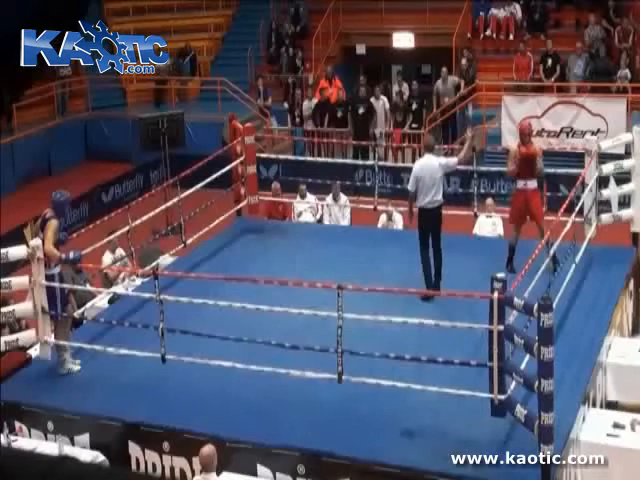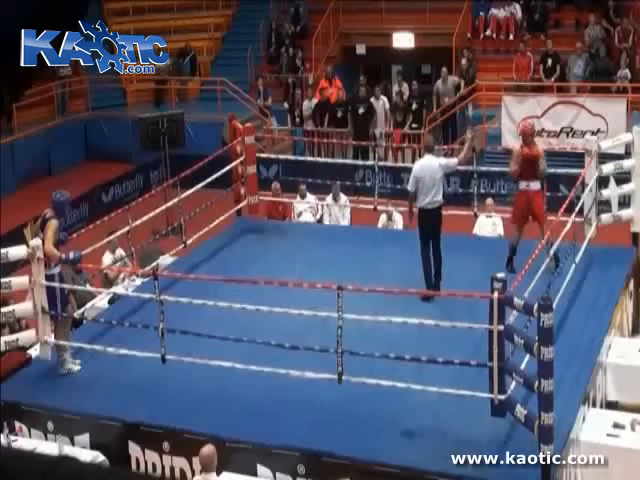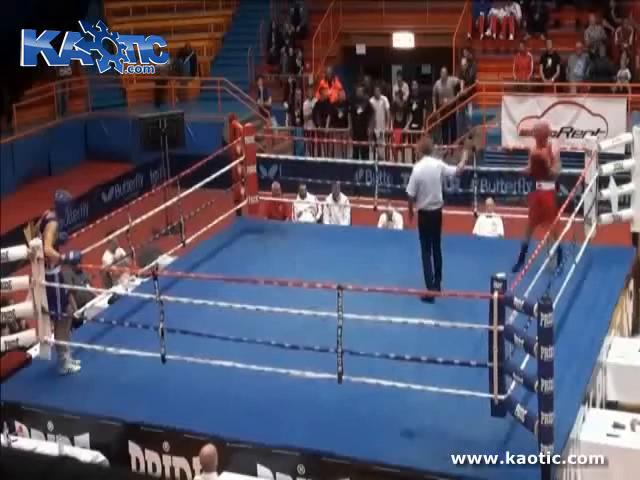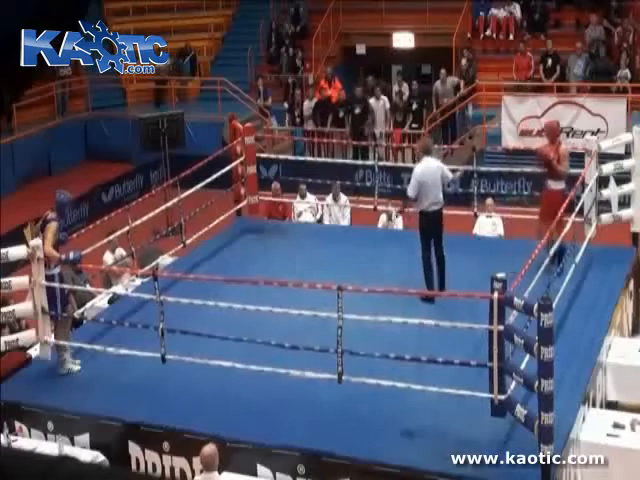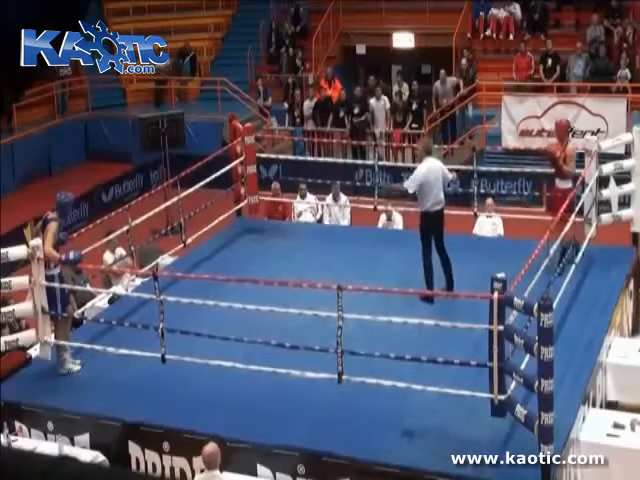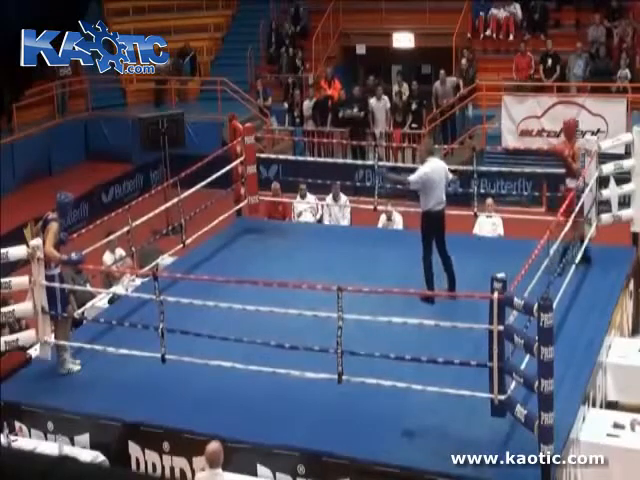
dt=0.2s
person 1, frame 1
left shoulder: (47, 214)
right shoulder: (53, 222)
left elbow: (36, 228)
right elbow: (48, 248)
right wrist: (66, 257)
left hip: (53, 271)
right hip: (51, 273)
left knee: (68, 311)
right knee: (60, 318)
left ankle: (66, 355)
right ankle: (63, 363)
person 1, frame 2
left shoulder: (47, 215)
right shoulder: (53, 221)
left elbow: (36, 229)
right elbow: (48, 248)
right wrist: (66, 257)
left hip: (53, 271)
right hip: (51, 273)
left knee: (68, 311)
right knee: (60, 318)
left ankle: (66, 355)
right ankle: (64, 363)
person 1, frame 3
left shoulder: (48, 216)
right shoulder: (53, 223)
left elbow: (37, 229)
right elbow: (47, 250)
right wrist: (66, 258)
left hip: (53, 272)
right hip: (51, 274)
left knee: (68, 311)
right knee: (60, 318)
left ankle: (66, 355)
right ankle: (63, 363)
person 1, frame 4
left shoulder: (49, 216)
right shoulder: (53, 223)
left elbow: (38, 231)
right elbow: (47, 250)
right wrist: (66, 258)
left hip: (53, 272)
right hip: (51, 274)
left knee: (68, 311)
right knee: (60, 318)
left ankle: (66, 355)
right ankle: (63, 363)
person 1, frame 5
left shoulder: (49, 217)
right shoulder: (54, 223)
left elbow: (38, 230)
right elbow: (47, 250)
right wrist: (65, 258)
left hip: (53, 272)
right hip: (51, 274)
left knee: (67, 312)
right knee: (60, 318)
left ankle: (66, 356)
right ankle: (63, 362)
person 1, frame 6
left shoulder: (49, 217)
right shoulder: (54, 224)
left elbow: (37, 230)
right elbow: (48, 250)
right wrist: (67, 259)
left hip: (53, 272)
right hip: (52, 274)
left knee: (67, 313)
right knee: (60, 319)
left ankle: (66, 355)
right ankle: (63, 363)
person 2, frame 1
left shoulder: (418, 165)
right shoulder: (440, 162)
left elbow: (412, 192)
right elbow: (461, 159)
left wrist: (410, 210)
right wrist: (468, 140)
left hip: (423, 211)
right hip: (436, 209)
left knee: (424, 249)
right knee: (437, 247)
left ankle: (429, 288)
right ankle: (437, 284)
person 2, frame 2
left shoulder: (418, 166)
right shoulder: (441, 163)
left elbow: (411, 192)
right elbow: (461, 159)
left wrist: (410, 210)
right wrist: (468, 142)
left hip: (424, 211)
right hip: (437, 210)
left knee: (425, 250)
right knee: (436, 248)
left ankle: (430, 289)
right ankle: (436, 284)
person 2, frame 3
left shoulder: (418, 168)
right shoulder: (439, 164)
left elbow: (411, 194)
right elbow: (456, 171)
left wrist: (410, 210)
right wrist: (464, 158)
left hip: (424, 213)
right hip: (437, 211)
left knee: (426, 252)
right knee: (436, 249)
left ankle: (430, 290)
right ankle: (436, 285)
person 2, frame 4
left shoulder: (419, 169)
right shoulder: (438, 164)
left elbow: (411, 195)
right elbow: (449, 178)
left wrist: (402, 208)
left hip: (426, 214)
right hip: (438, 211)
left knee: (426, 253)
right knee: (439, 249)
left ankle: (430, 292)
right ankle: (442, 285)
person 2, frame 5
left shoulder: (422, 170)
right shoulder: (439, 165)
left elbow: (406, 188)
right elbow: (449, 179)
left wrist: (389, 187)
right wrist: (454, 175)
left hip: (427, 214)
right hip: (439, 211)
left knee: (427, 253)
right knee: (441, 249)
left ankle: (430, 292)
right ankle: (450, 285)
person 2, frame 6
left shoulder: (425, 170)
right shoulder: (442, 165)
left elbow: (408, 181)
right elbow: (449, 179)
left wrist: (388, 175)
left hip: (429, 214)
right hip: (441, 211)
left knee: (427, 253)
right knee: (442, 250)
left ankle: (430, 292)
right ankle: (452, 287)
person 3, frame 1
left shoulder: (536, 150)
right shoulder: (514, 151)
left elbow: (540, 172)
right elbow: (510, 172)
left wrist: (535, 160)
right wrist: (518, 161)
left hip: (533, 190)
right hip: (520, 190)
left knee: (542, 225)
right knee: (516, 227)
left ankle: (553, 259)
right ankle: (510, 262)
person 3, frame 2
left shoulder: (539, 151)
right shoulder: (517, 151)
left elbow: (542, 173)
right elbow: (512, 173)
left wrist: (537, 162)
right wrist: (520, 161)
left hip: (537, 191)
right hip: (523, 191)
left knee: (544, 227)
right knee: (518, 228)
left ankle: (556, 261)
right ankle: (510, 262)
person 3, frame 3
left shoulder: (553, 152)
right shoulder: (534, 150)
left elbow: (556, 174)
right elbow: (528, 171)
left wrist: (547, 163)
right wrist: (531, 165)
left hip: (549, 192)
right hip: (537, 190)
left knee: (553, 228)
right knee: (531, 227)
left ankle: (559, 262)
right ankle: (521, 259)
person 3, frame 4
left shoulder: (562, 150)
right shoulder: (547, 147)
left elbow: (564, 172)
left wrist: (553, 162)
right wrist: (543, 160)
left hip: (558, 190)
right hip: (548, 189)
left knee: (557, 226)
right knee: (544, 226)
left ankle: (559, 261)
right ankle: (559, 254)
person 3, frame 5
left shoulder: (570, 149)
right shoulder: (557, 146)
left elbow: (570, 173)
left wrist: (558, 159)
right wrist: (553, 157)
left hip: (565, 189)
right hip: (558, 187)
left knee: (563, 224)
right knee: (563, 224)
left ankle: (561, 262)
person 3, frame 6
left shoulder: (577, 147)
right shoulder: (568, 145)
left elbow: (578, 171)
left wrist: (567, 159)
right wrist: (563, 158)
left hip: (575, 188)
right hip: (570, 186)
left knee: (572, 224)
right knee: (577, 223)
left ankle: (562, 261)
right ankle: (585, 255)
